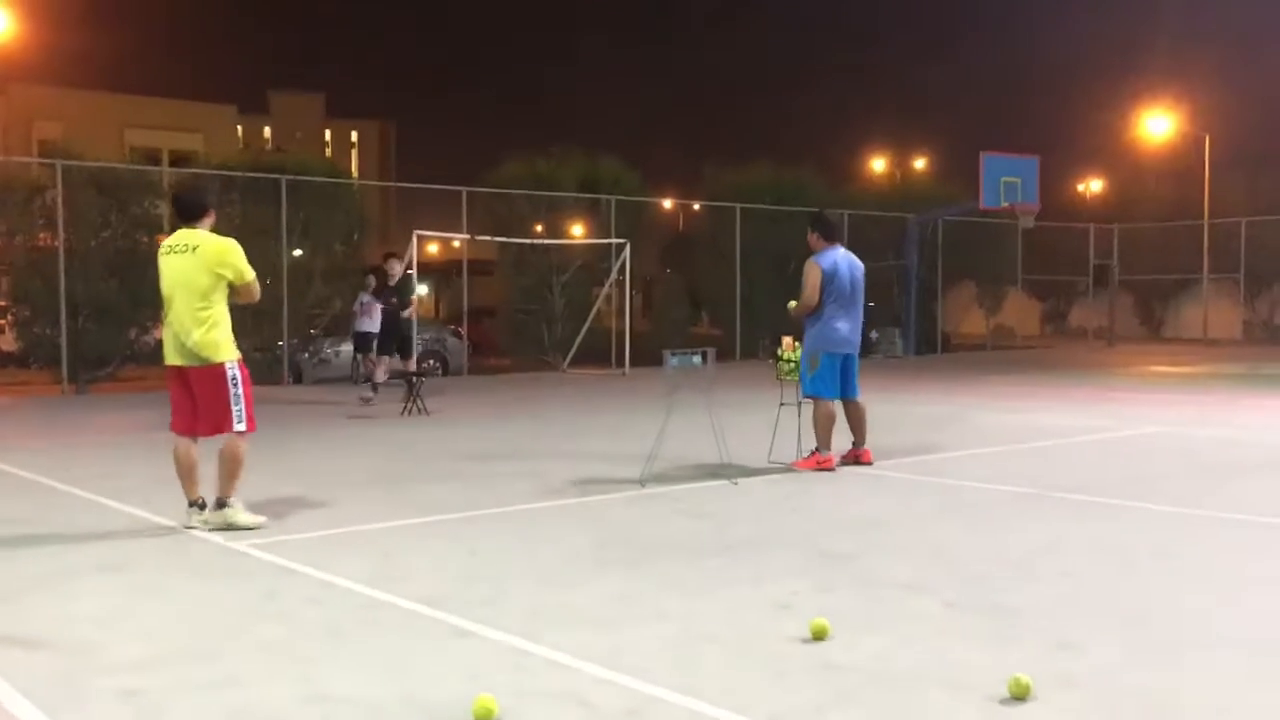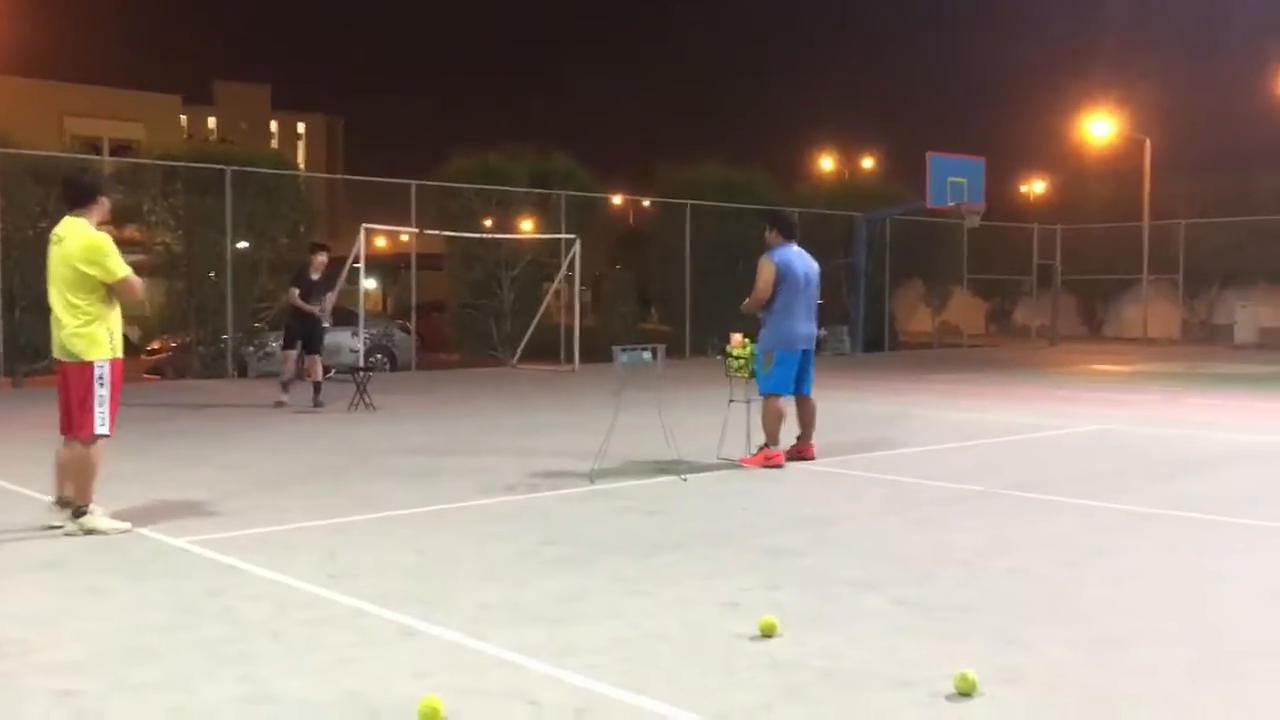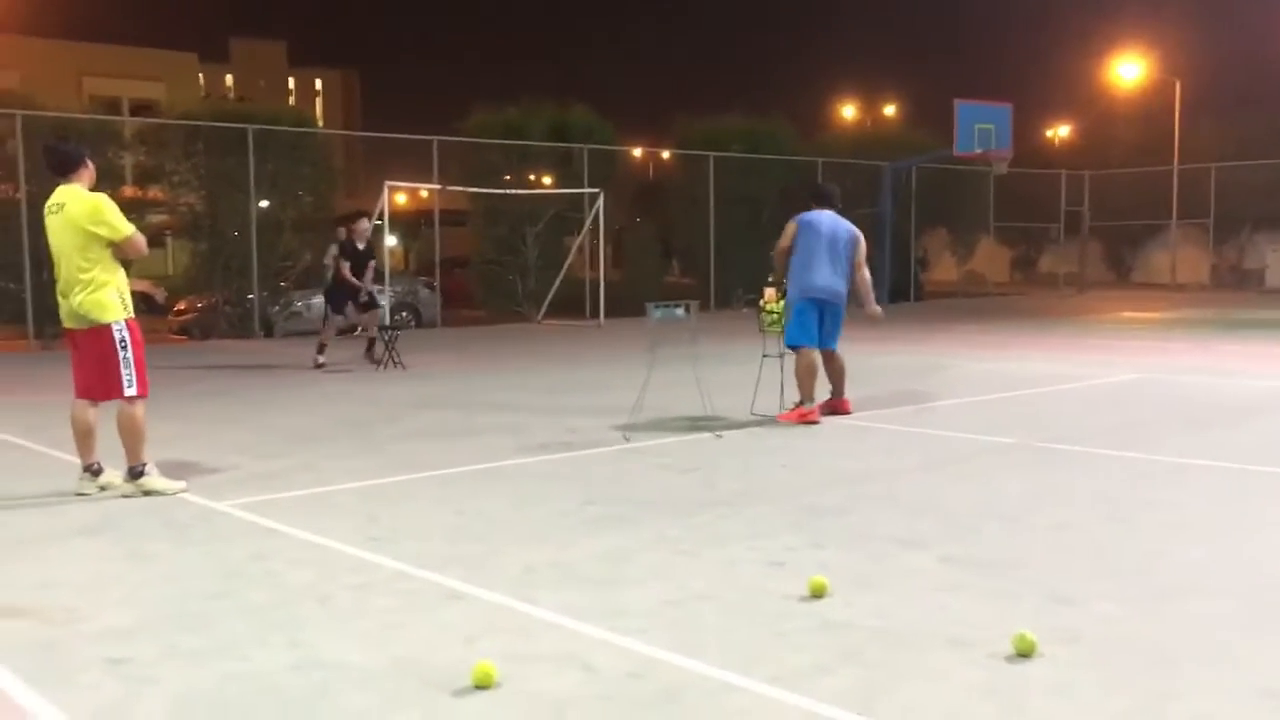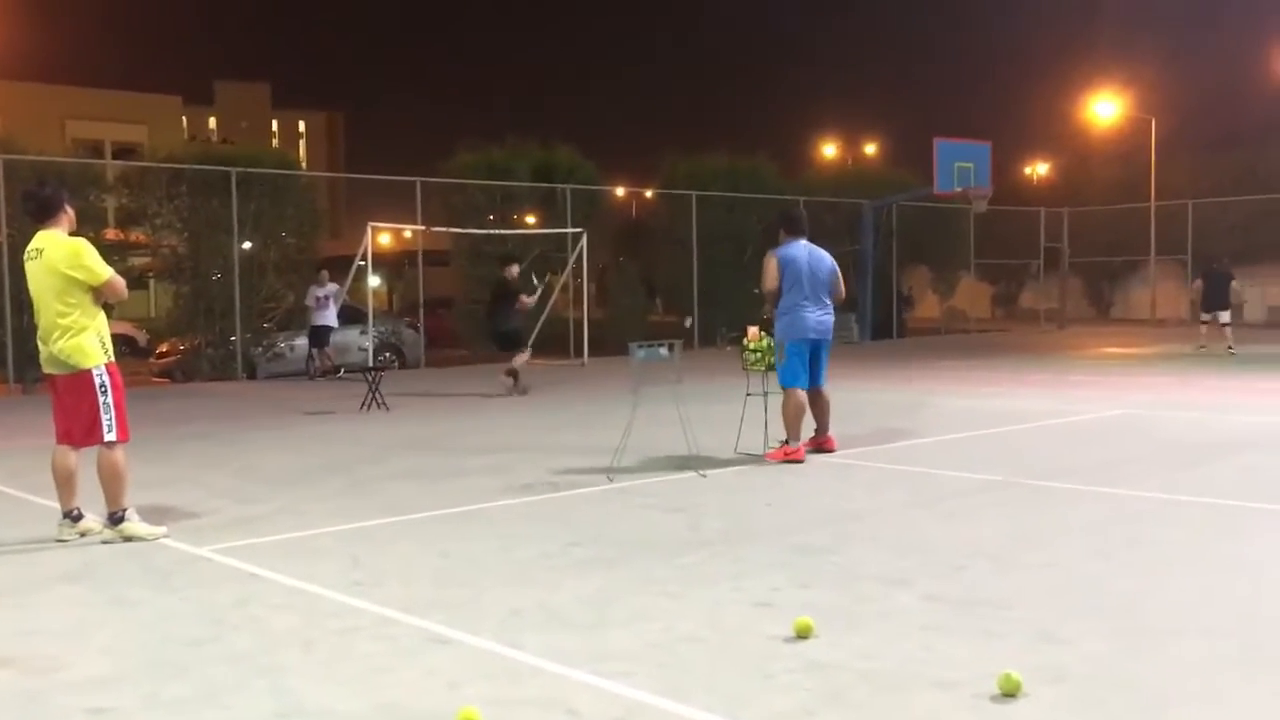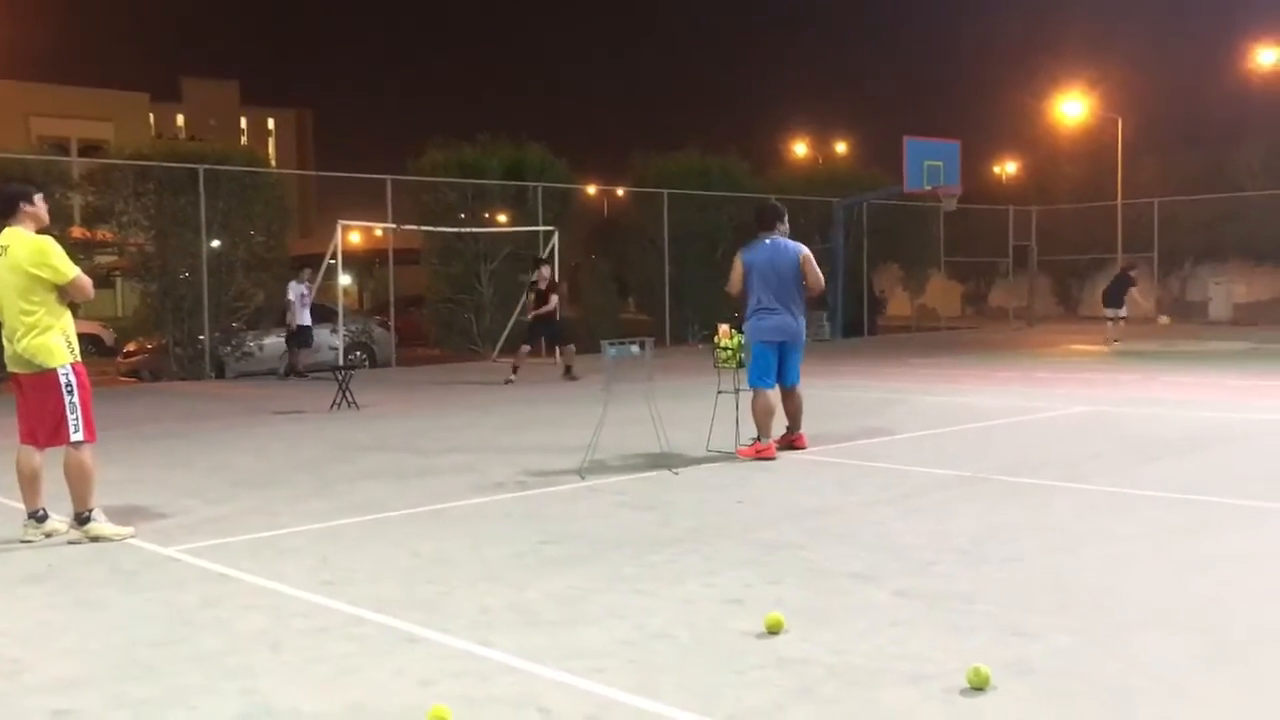
dt=1s
person 1, frame 1
left shoulder: (166, 248)
right shoulder: (223, 247)
right elbow: (252, 294)
left wrist: (213, 290)
left hip: (176, 352)
right hip: (215, 351)
left knee: (185, 432)
right knee: (237, 428)
left ankle: (195, 506)
right ankle: (225, 504)
person 1, frame 2
left shoulder: (61, 234)
right shoulder: (94, 241)
right elbow: (134, 291)
left wrist: (111, 281)
right wrist: (127, 277)
left hip: (69, 344)
right hip: (94, 347)
left knee: (75, 433)
right knee: (90, 433)
left ankle: (63, 504)
right ankle: (82, 512)
person 1, frame 3
left shoulder: (53, 206)
right shoulder: (94, 202)
right elbow: (138, 247)
right wrist: (118, 241)
left hip: (75, 311)
right hip: (107, 310)
left knee: (86, 395)
right knee: (131, 393)
left ankle: (91, 472)
right ankle: (139, 472)
person 1, frame 4
left shoulder: (33, 252)
right shoulder: (74, 247)
right elbow: (119, 291)
left wrist: (91, 291)
right wrist: (100, 287)
left hip: (56, 355)
right hip: (87, 355)
left knee: (66, 441)
right knee: (111, 439)
left ankle: (71, 518)
right ankle: (119, 519)
person 1, frame 5
right shoulder: (39, 245)
right elbow: (85, 291)
left wrist: (58, 288)
right wrist: (66, 286)
right hip: (53, 354)
left knee: (31, 441)
right knee: (78, 439)
left ankle: (36, 519)
right ankle: (86, 519)
person 2, frame 1
left shoulder: (817, 262)
right shoulder: (855, 261)
left elbow: (810, 300)
left wrist: (794, 312)
left hip: (823, 339)
right hip: (850, 338)
left knee: (822, 397)
right knee: (850, 396)
left ankle: (823, 455)
right ankle: (860, 450)
person 2, frame 2
left shoulder: (771, 259)
right shoulder: (810, 261)
left elbow: (761, 295)
left wrist: (746, 308)
left hip: (779, 336)
right hip: (806, 335)
left knee: (772, 393)
right knee: (803, 392)
left ankle: (772, 450)
right ankle: (805, 445)
person 2, frame 3
left shoulder: (801, 220)
right shoulder: (852, 231)
left elbow: (781, 248)
right elbow: (860, 270)
left wrist: (782, 275)
right wrist: (869, 303)
left hip: (804, 290)
right hip: (835, 293)
left knee: (805, 347)
right knee: (828, 348)
left ankle: (807, 407)
right ankle: (839, 399)
person 2, frame 4
left shoulder: (776, 255)
right shoulder: (825, 257)
left elbow: (769, 288)
right elbow: (840, 295)
left wrist: (774, 305)
left hip: (793, 327)
right hip: (823, 326)
left knee: (793, 386)
right knee: (816, 385)
left ankle: (793, 446)
right ankle: (823, 437)
person 2, frame 5
left shoulder: (745, 255)
right shoulder: (799, 250)
left elbow: (734, 290)
right elbow: (817, 285)
left hip: (761, 327)
right hip: (793, 326)
left knee: (762, 386)
right knee: (790, 384)
left ankle: (764, 443)
right ankle: (795, 435)
